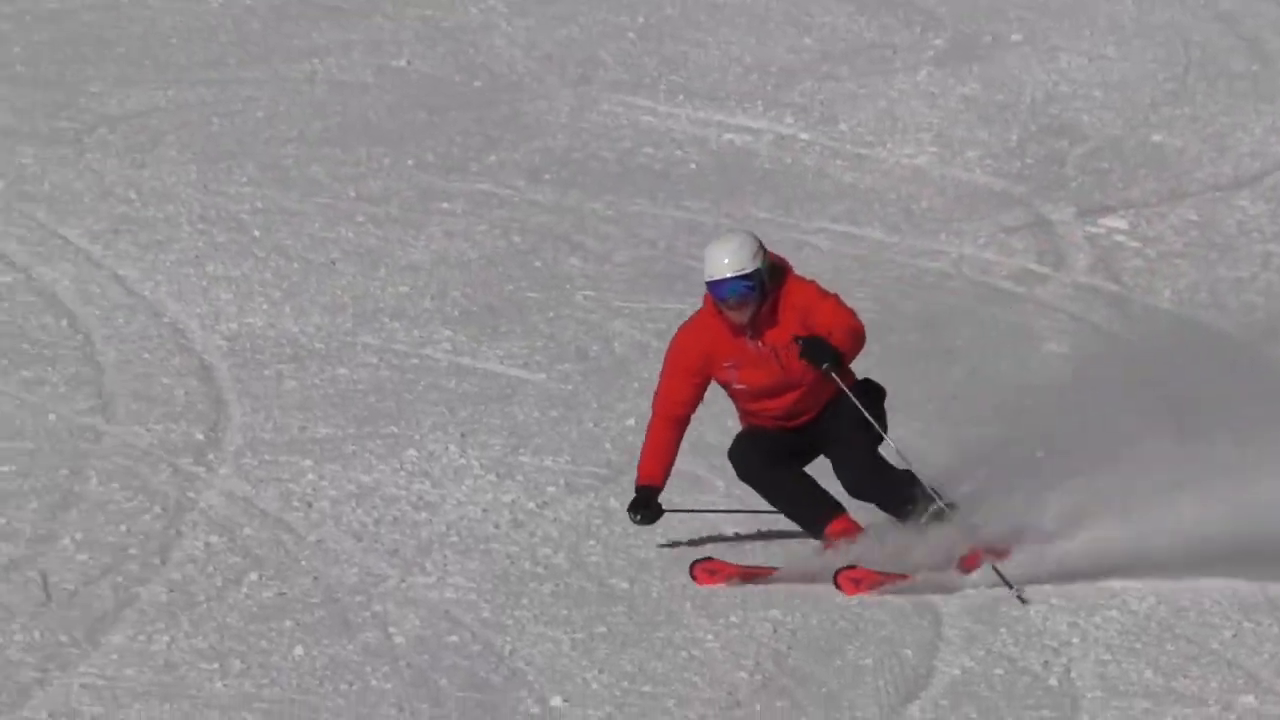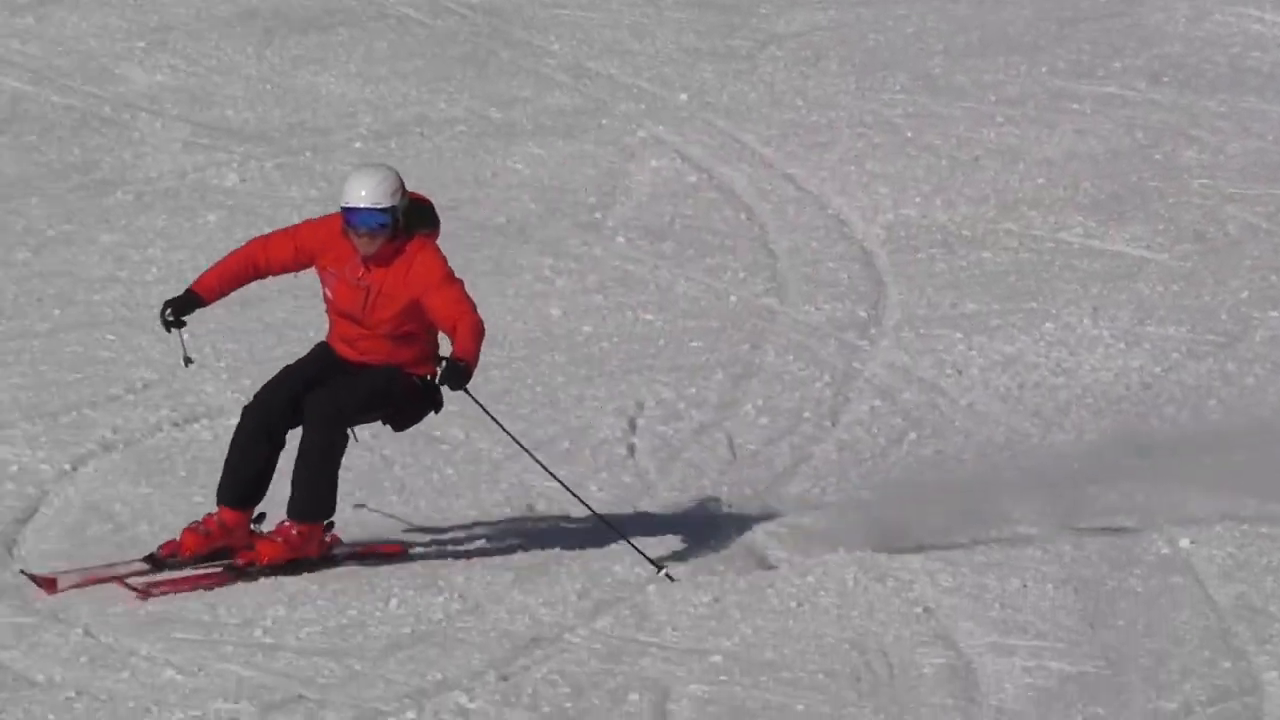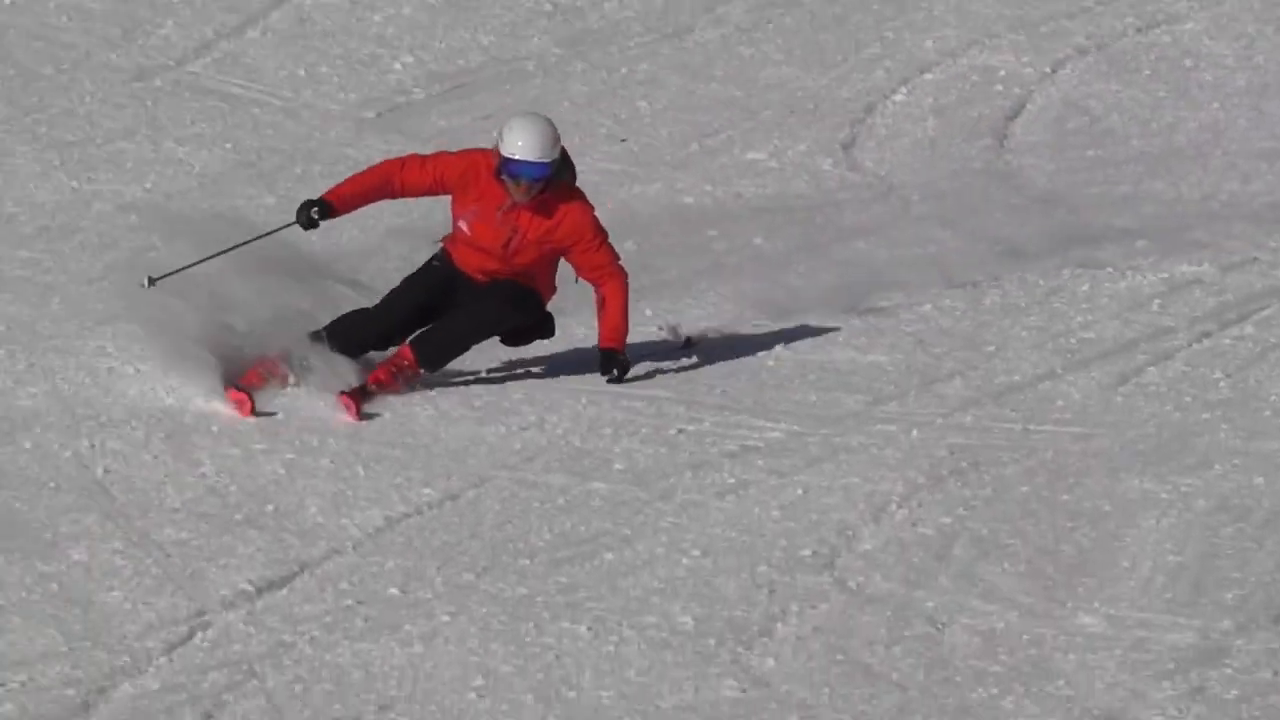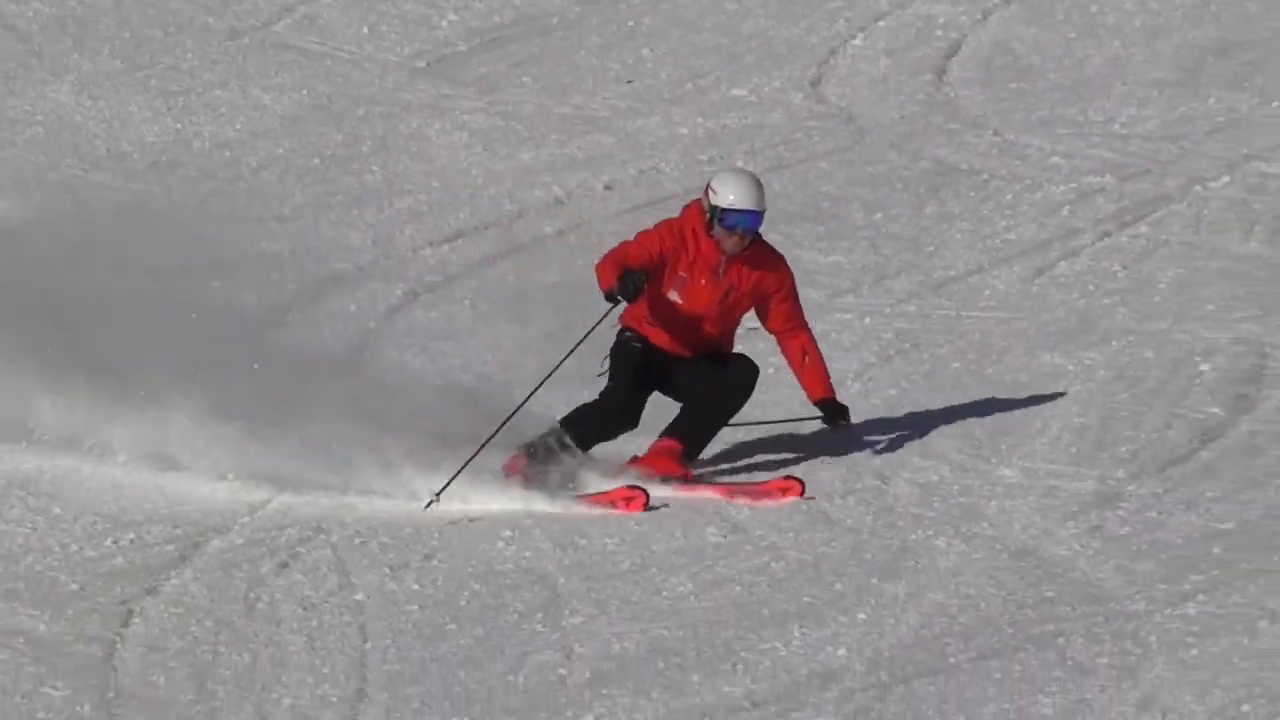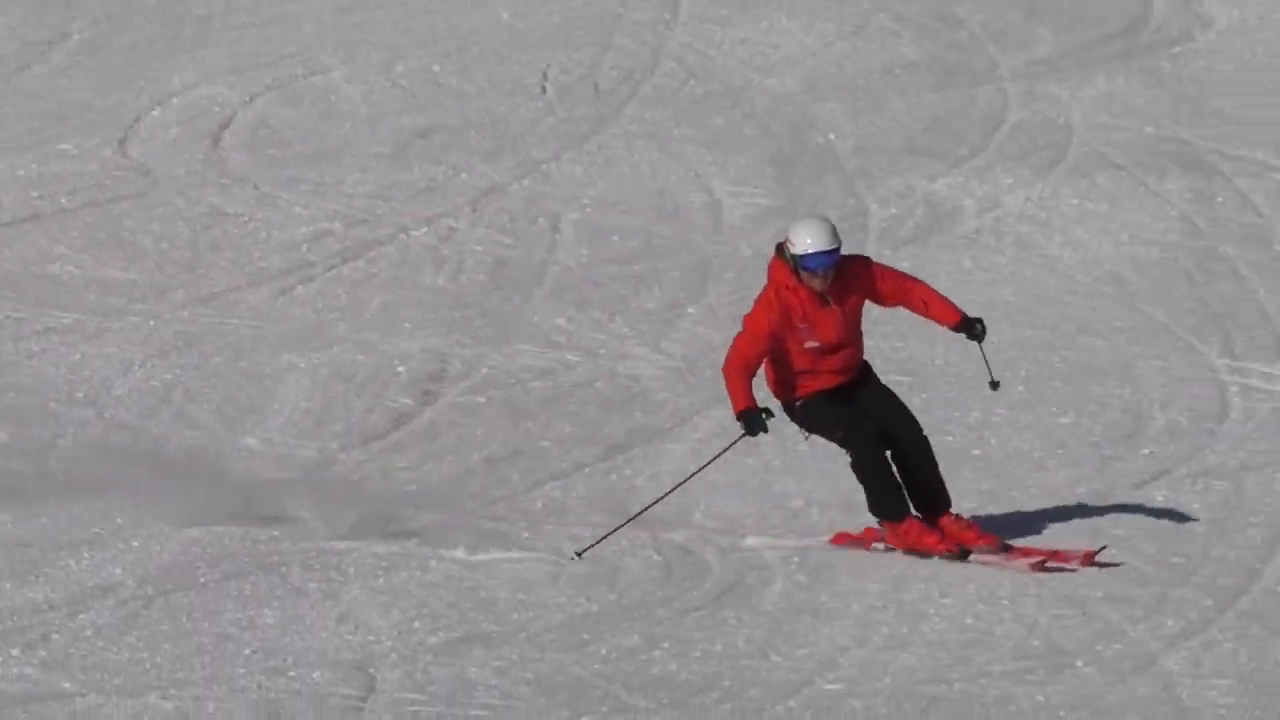
dt=0.5s
person 1, frame 1
left shoulder: (796, 295)
right shoulder: (696, 338)
left elbow: (849, 328)
right elbow: (670, 413)
left wrist: (833, 352)
right wrist: (648, 487)
left hip: (834, 406)
right hip: (772, 429)
left knee: (859, 473)
right knee: (746, 456)
right ankle: (841, 532)
person 1, frame 2
left shoulder: (421, 259)
right shoulder: (330, 235)
left elbow: (466, 322)
right elbow: (261, 254)
left wrist: (461, 365)
right wrist: (197, 294)
left hip: (400, 374)
right hip: (341, 358)
left knee: (323, 412)
right knee: (264, 412)
left ankle: (302, 531)
right ankle: (227, 524)
person 1, frame 3
left shoulder: (570, 213)
right shoulder: (471, 167)
left elbow: (610, 276)
right elbow: (399, 173)
left wrist: (611, 347)
right wrist: (331, 203)
left hip: (515, 294)
right hip: (456, 269)
left knee: (493, 306)
right knee: (387, 319)
left ankle: (406, 364)
person 1, frame 4
left shoulder: (769, 267)
right shoulder: (673, 236)
left elbow: (791, 330)
right elbow: (612, 263)
left wrist: (823, 396)
right wrist: (623, 280)
left hip: (700, 362)
right hip: (644, 344)
left knee: (742, 374)
right knee: (618, 408)
left ankle: (665, 456)
right ankle: (535, 458)
person 1, frame 5
left shoulder: (856, 274)
right shoulder: (775, 302)
left elbow: (908, 288)
right elbow: (739, 360)
left wrist: (959, 320)
right wrist: (745, 409)
left hip: (854, 379)
right hip: (807, 396)
left knee: (909, 436)
right knee: (865, 438)
left ankle: (942, 519)
right ankle: (899, 525)
